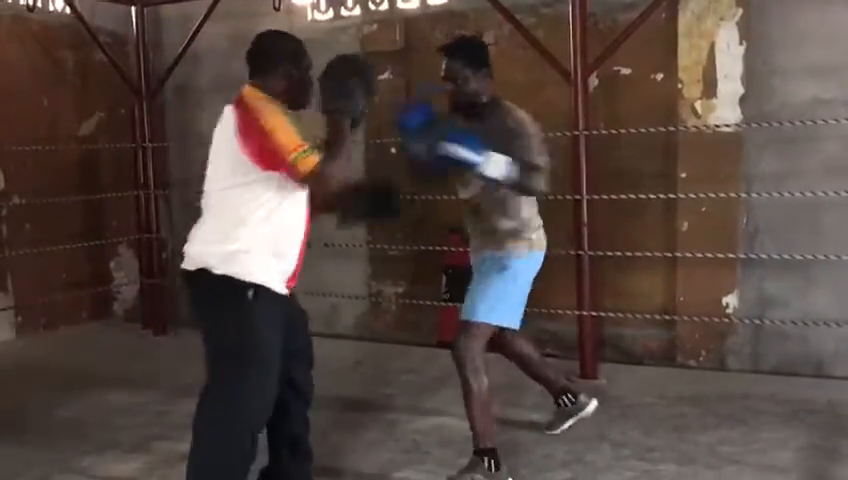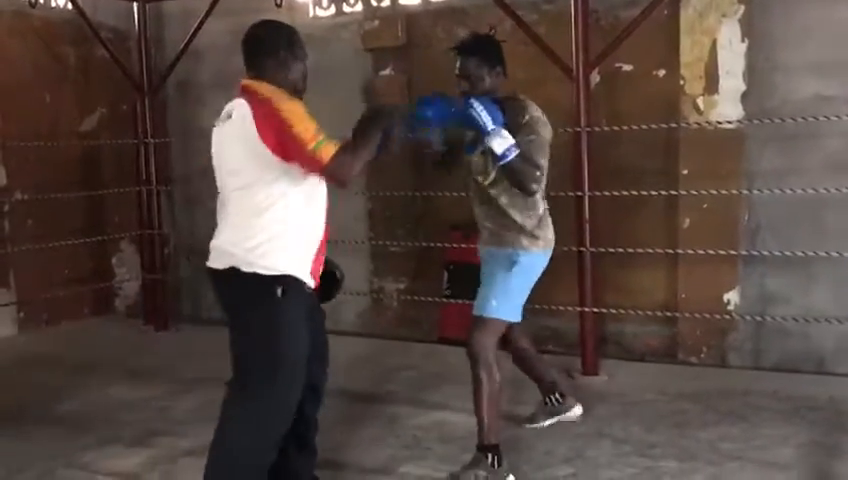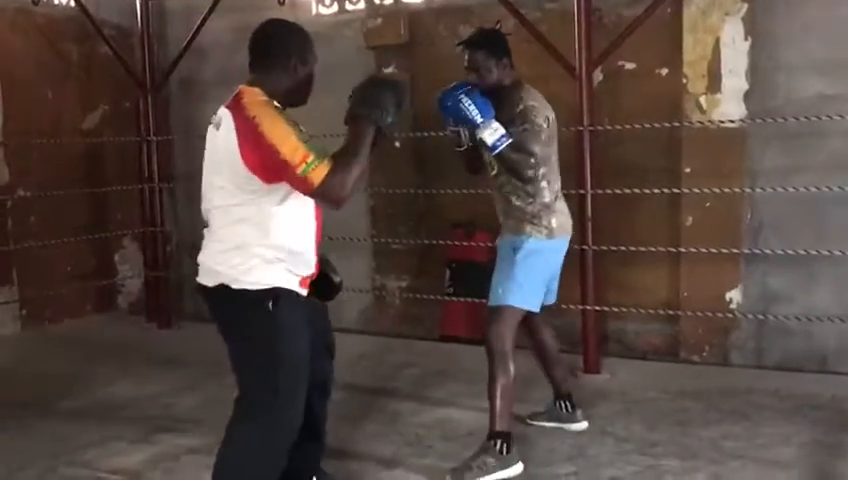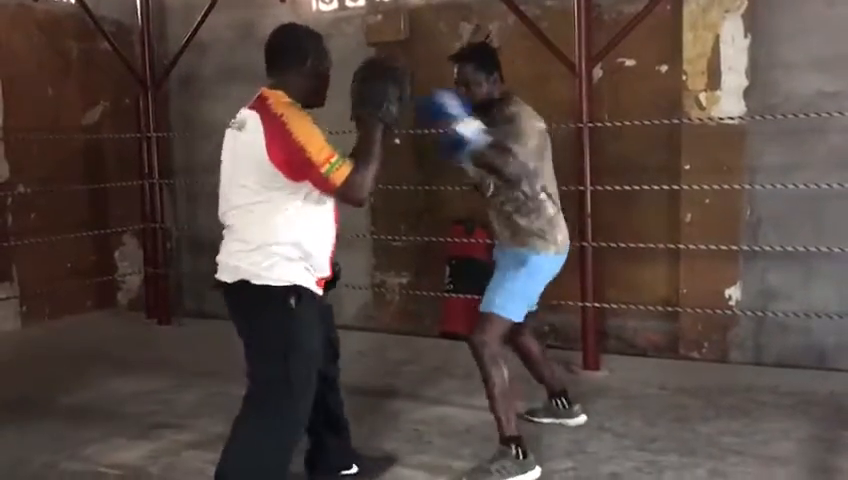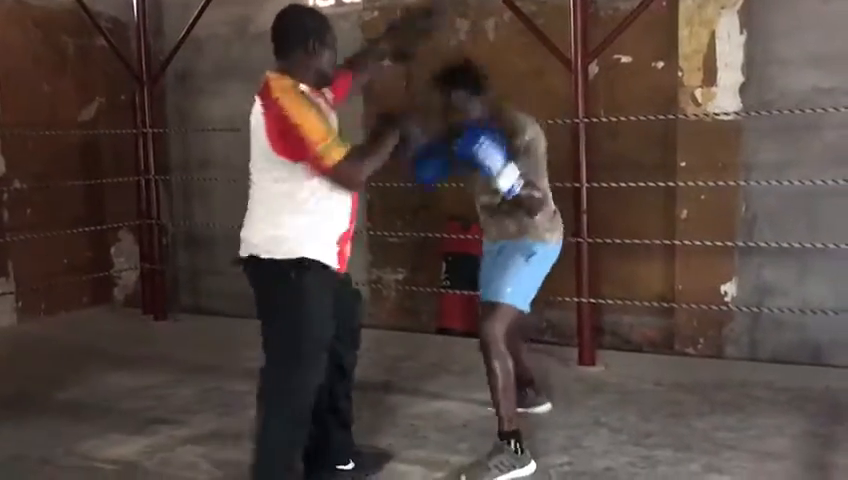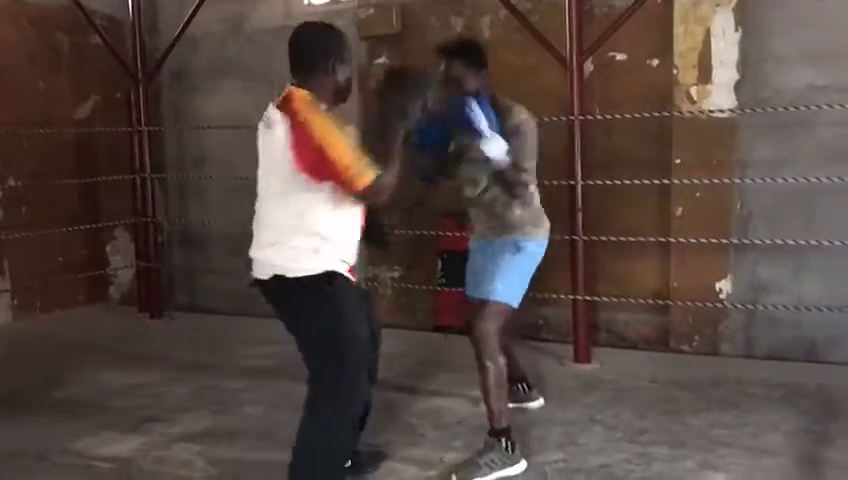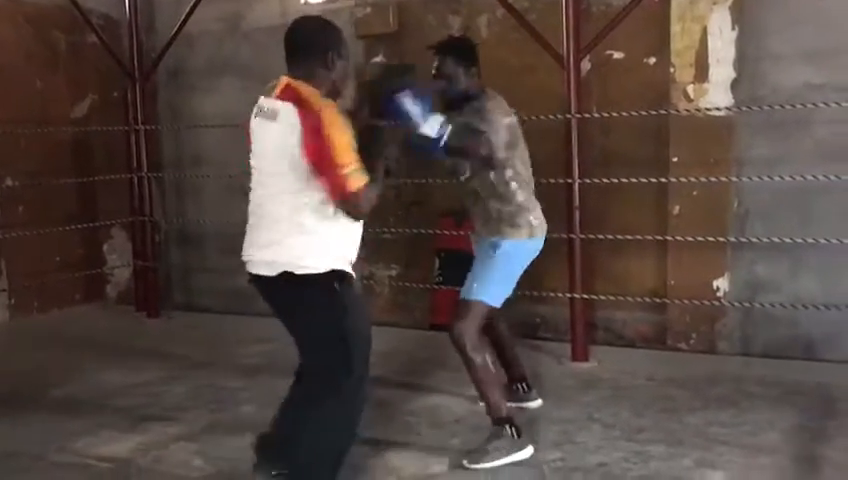
dt=0.3s
person 1, frame 1
left shoulder: (253, 116)
right shoulder: (261, 116)
left elbow: (302, 189)
right elbow: (324, 177)
right wrist: (344, 117)
left hip: (260, 278)
right hip: (232, 280)
left knee: (291, 377)
right knee: (237, 399)
person 1, frame 2
left shoulder: (236, 114)
right shoulder: (273, 106)
right elbow: (343, 168)
left wrist: (310, 264)
right wrist: (375, 127)
left hip: (269, 271)
right hip: (262, 276)
left knee: (304, 376)
right knee: (265, 396)
person 1, frame 3
left shoulder: (239, 111)
right shoulder: (262, 118)
right elbow: (335, 189)
left wrist: (306, 261)
right wrist: (366, 125)
left hip: (267, 280)
right hip: (254, 286)
left knee: (312, 366)
right knee: (271, 405)
person 1, frame 4
left shoulder: (255, 114)
right shoulder: (286, 120)
right elbow: (356, 188)
right wrist: (372, 124)
left hip: (279, 277)
right hip: (271, 283)
left knee: (319, 370)
right knee: (280, 402)
person 1, frame 5
left shoulder: (310, 90)
right shoulder: (286, 102)
left elbow: (351, 68)
right elbow: (350, 174)
left wrist: (395, 39)
right wrist: (392, 133)
left hip: (318, 257)
right hip: (287, 261)
left knee: (337, 357)
right knee: (294, 374)
person 1, frame 6
left shoulder: (302, 111)
right shoulder: (312, 122)
right elbow: (377, 191)
right wrist: (398, 128)
left hip: (321, 269)
right hip: (305, 275)
left knee: (361, 351)
right knee: (341, 382)
person 1, frame 7
left shoulder: (268, 108)
right shoulder: (321, 115)
right elbow: (358, 204)
right wrist: (379, 160)
left hip: (268, 262)
right hip: (312, 271)
left knee: (323, 367)
right knee: (341, 381)
person 2, frame 1
left shoulder: (510, 121)
right shoulder: (462, 120)
left elbow: (536, 182)
left hip: (514, 250)
right hip: (487, 249)
left knee: (467, 348)
right knee: (502, 335)
right ankle: (570, 397)
person 2, frame 2
left shoulder: (526, 117)
left elbow: (532, 184)
right elbow: (445, 161)
left wrist: (497, 137)
left hip: (521, 246)
right hip: (494, 243)
left knee: (481, 343)
right knee: (506, 332)
right ankle: (559, 398)
person 2, frame 3
left shoulder: (527, 106)
right shoulder: (501, 106)
left elbow: (526, 169)
right elbow: (474, 166)
left wrist: (484, 125)
right wrist: (467, 129)
left hip: (535, 232)
right hip: (545, 231)
left knee: (498, 331)
right knee: (533, 319)
right ankle: (566, 406)
person 2, frame 4
left shoulder: (516, 118)
right shoulder: (496, 118)
left elbow: (510, 173)
right elbow: (492, 179)
left wrist: (466, 127)
right wrist: (465, 155)
left hip: (534, 245)
right hip: (520, 242)
left knee: (484, 340)
right knee: (513, 330)
right ankle: (563, 403)
person 2, frame 5
left shoulder: (522, 131)
right shoulder: (461, 131)
left elbow: (533, 202)
left wrist: (499, 169)
right wrist: (430, 167)
left hip: (534, 240)
right hip: (499, 237)
left knee: (490, 332)
right knee: (498, 322)
right ankle: (529, 392)
person 2, frame 6
left shoulder: (515, 118)
right shoulder: (458, 115)
left elbow: (519, 188)
right elbow: (447, 165)
left wrist: (489, 142)
right wrist: (428, 139)
left hip: (520, 237)
right hip: (486, 234)
left knee: (484, 327)
right knee: (480, 314)
right ankle: (521, 388)
person 2, frame 7
left shoulder: (488, 109)
right shoulder: (465, 109)
left elbow: (485, 158)
left wrist: (425, 122)
right wrist: (427, 122)
left hip: (513, 235)
right hip: (497, 233)
left knee: (463, 330)
right knee: (482, 314)
left ankle: (508, 434)
right ankle: (521, 387)
